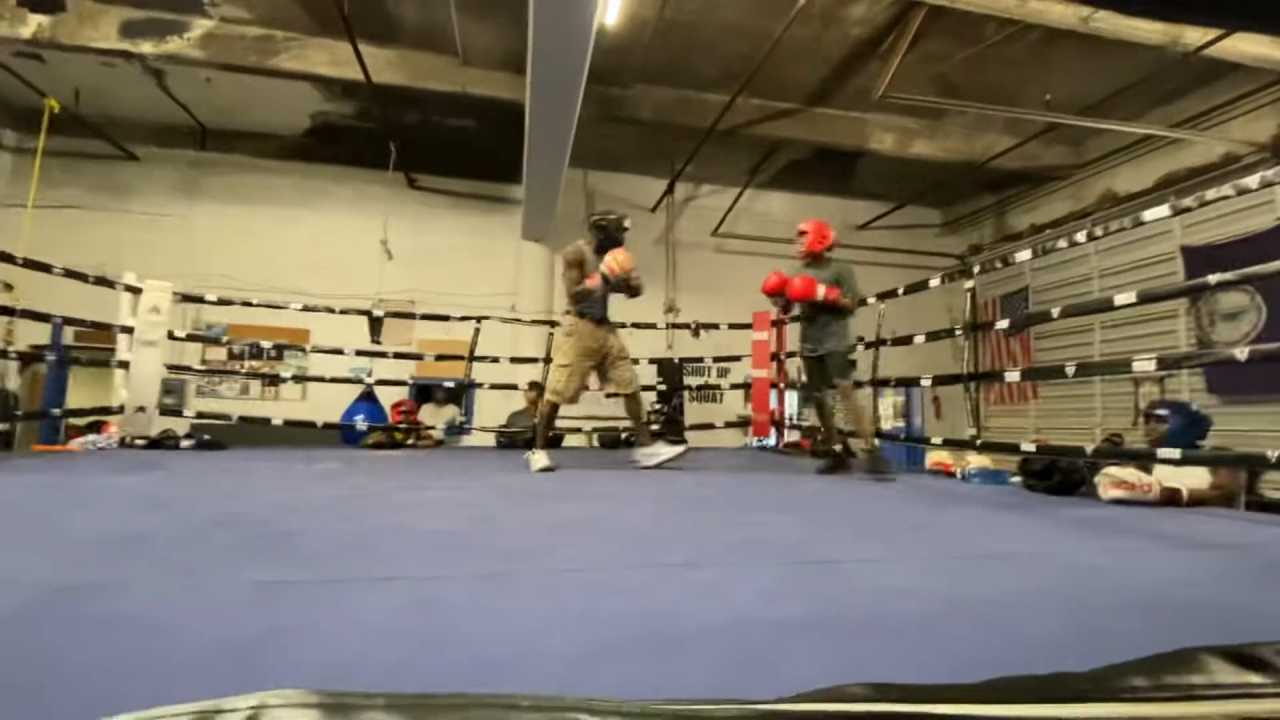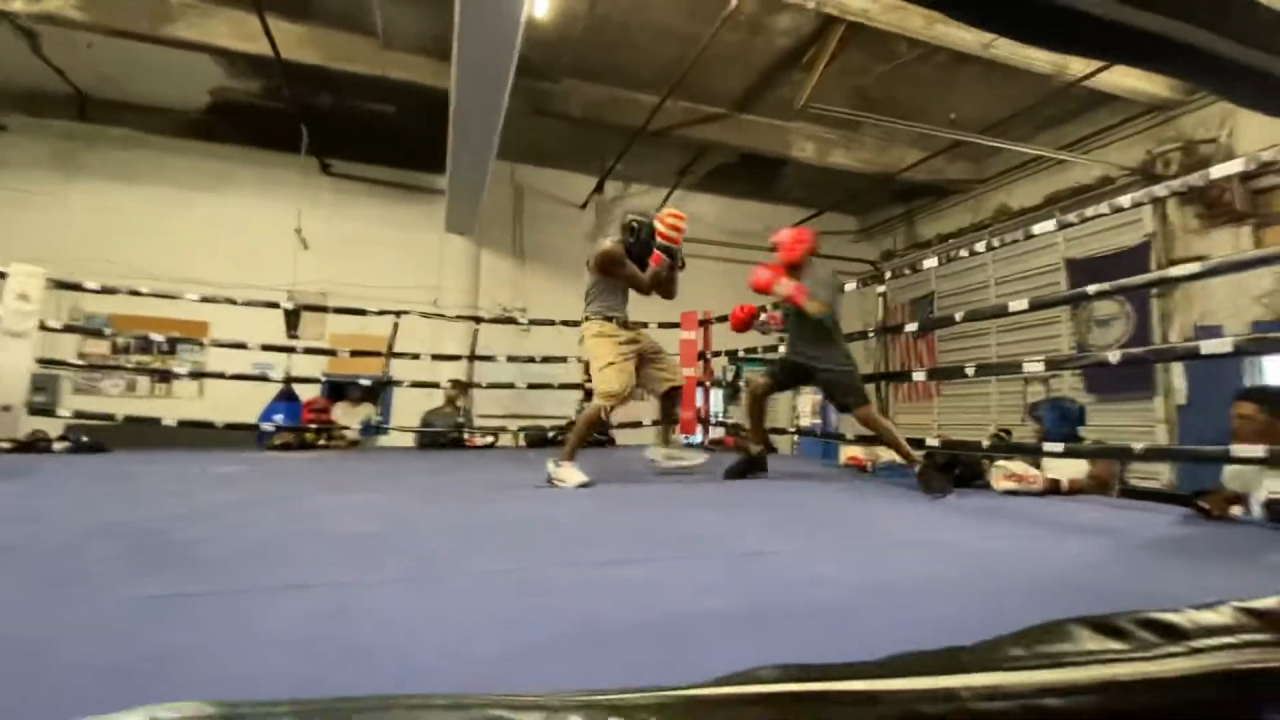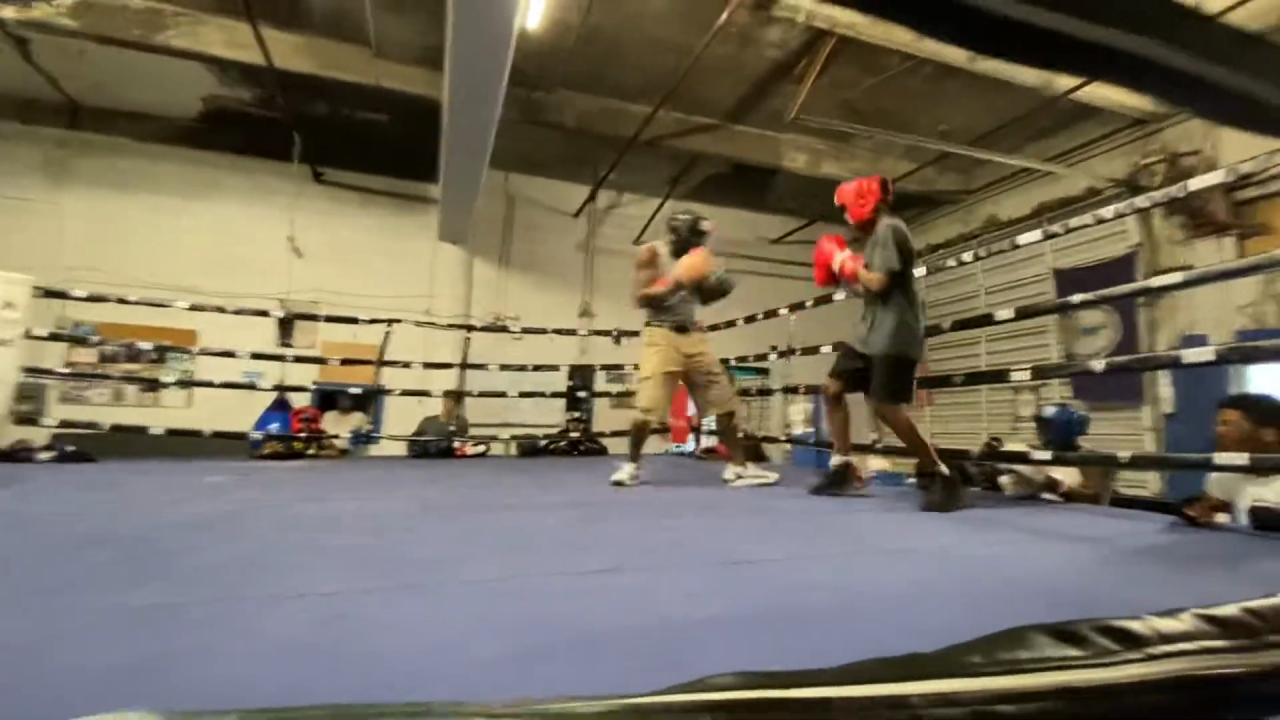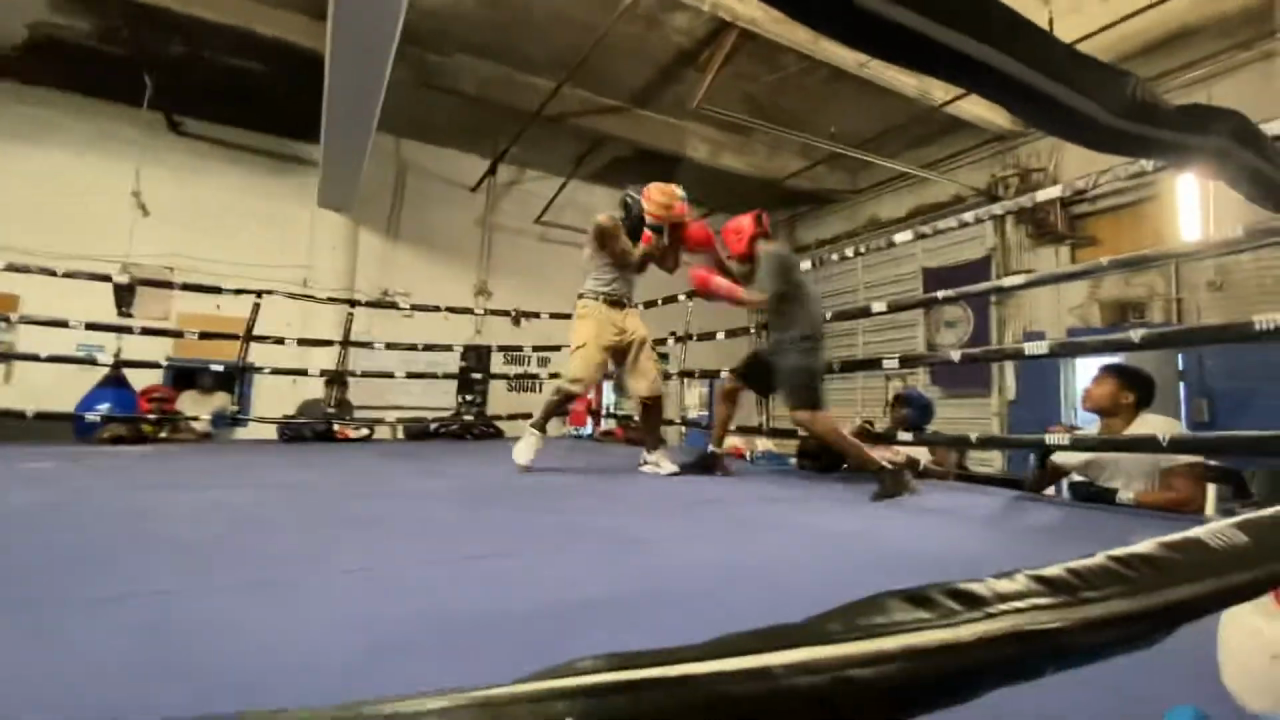
dt=0.7s
person 1, frame 1
left shoulder: (839, 269)
right shoulder: (798, 272)
left elbow: (851, 306)
right elbow: (785, 308)
left wrist: (824, 293)
right wrist: (778, 294)
left hip: (835, 340)
right hip: (810, 344)
left knee: (843, 386)
right knee: (817, 396)
left ankle: (870, 449)
right ankle: (840, 452)
person 1, frame 2
left shoulder: (824, 276)
right shoulder: (785, 277)
left elbow: (819, 311)
left wrist: (788, 290)
right wrist: (762, 321)
left hip: (831, 358)
right hip: (798, 356)
left knee: (864, 414)
right knee: (756, 387)
left ankle: (921, 468)
right ankle: (754, 456)
person 1, frame 3
left shoulder: (888, 229)
right shoulder: (876, 235)
left elbow: (879, 282)
left wrist: (845, 264)
right wrist: (842, 276)
left hip: (895, 333)
right hip: (872, 333)
left knee: (885, 406)
right knee: (833, 389)
left ankle: (941, 477)
right ankle: (843, 468)
person 1, frame 4
left shoulder: (772, 255)
right shoulder: (762, 259)
left elbow: (761, 300)
right elbow: (737, 282)
left wrist: (719, 285)
left hip: (798, 346)
right hip: (779, 345)
left knee: (805, 416)
right knee: (726, 389)
left ankle: (887, 471)
right ankle: (714, 456)
person 2, frame 1
left shoulder: (612, 256)
right shoulder: (575, 253)
left elbow: (622, 287)
right elbow: (574, 295)
left wrist: (630, 285)
right wrist: (601, 278)
left hip: (604, 328)
right hip: (579, 326)
left knee: (629, 385)
right knee: (558, 392)
left ankle: (646, 448)
right ankle: (538, 450)
person 2, frame 2
left shoulder: (635, 256)
right shoulder: (609, 250)
left elbow: (668, 293)
right elbow: (645, 287)
left wrist: (673, 258)
right wrist: (662, 251)
left hip: (627, 331)
right hip: (603, 331)
left knee: (672, 380)
right knee: (609, 396)
left ankle: (666, 447)
right ankle: (562, 464)
person 2, frame 3
left shoulder: (696, 259)
right shoulder: (651, 253)
left elbow: (703, 298)
right elbow: (640, 298)
left wrist: (718, 288)
right wrist: (673, 283)
left hip: (693, 337)
right hip: (660, 337)
left knee: (724, 400)
right knee: (649, 406)
left ankle: (738, 466)
right ankle: (632, 465)
person 2, frame 4
left shoulder: (639, 234)
right shoulder: (606, 224)
left elbow: (669, 264)
right elbow: (636, 262)
left wrist: (673, 225)
right wrist: (654, 228)
left hip: (626, 312)
right hip: (595, 308)
left knee: (651, 383)
right knee: (579, 379)
left ankle: (653, 452)
right ankle: (536, 430)
